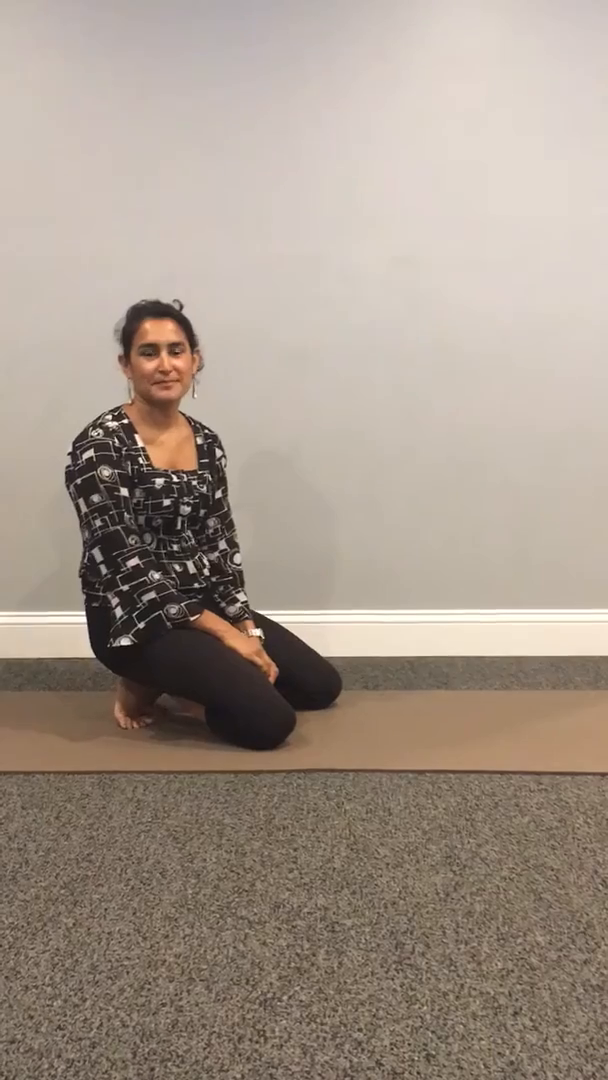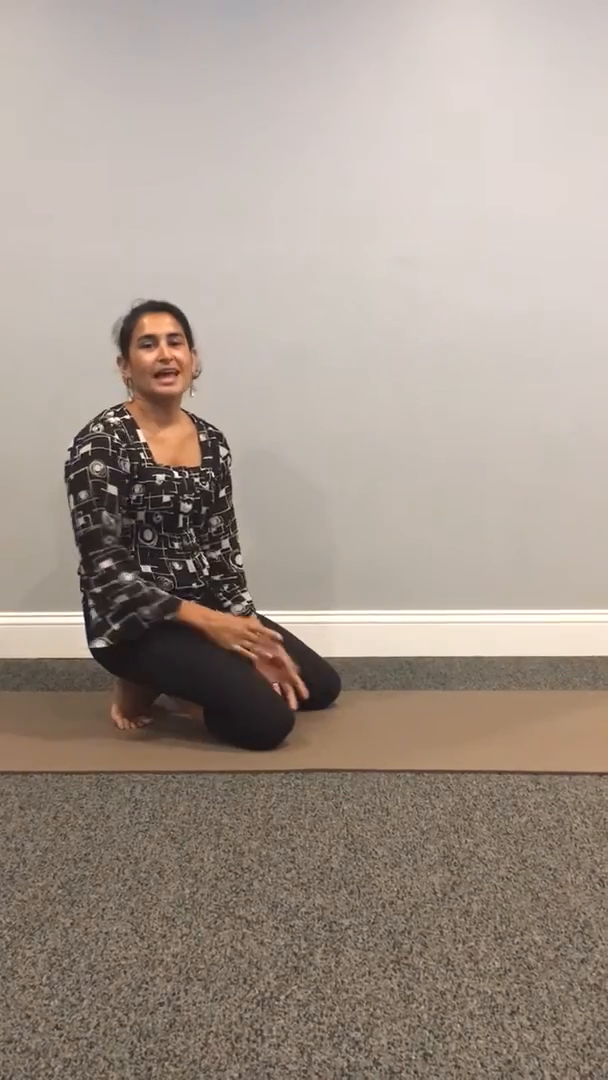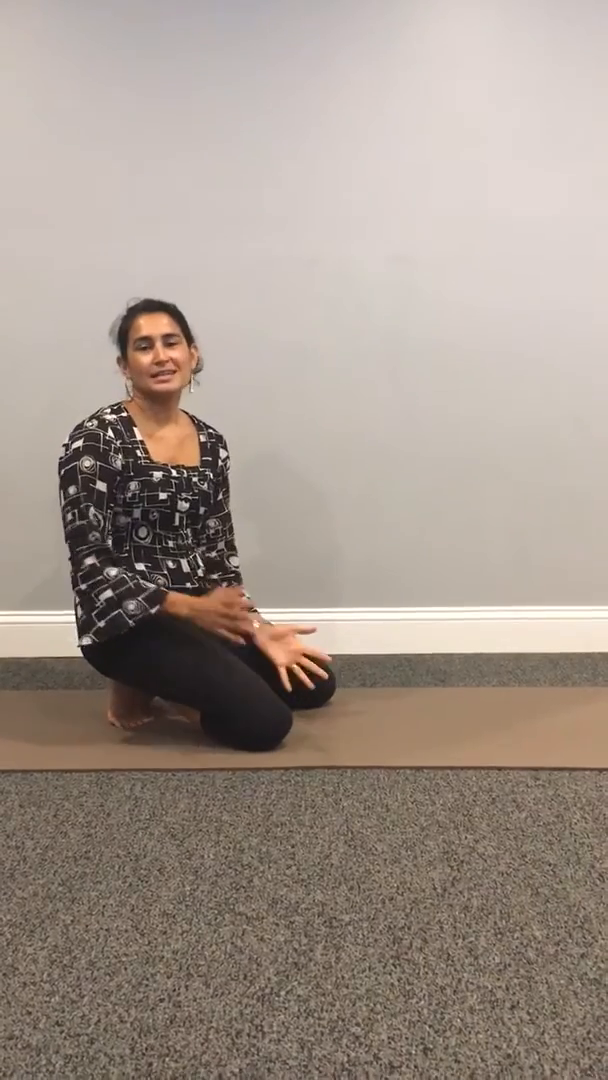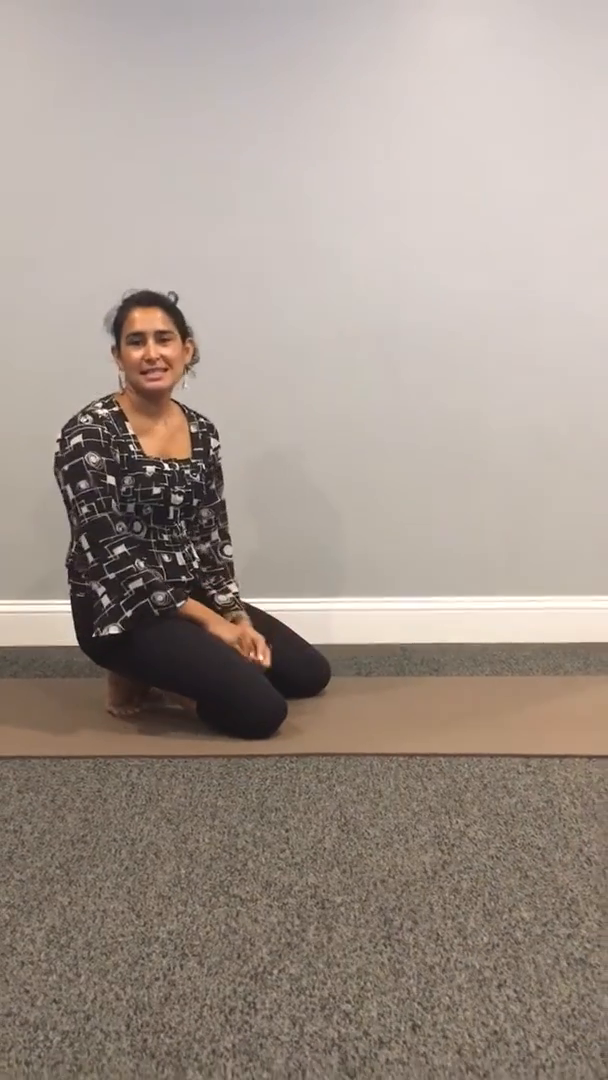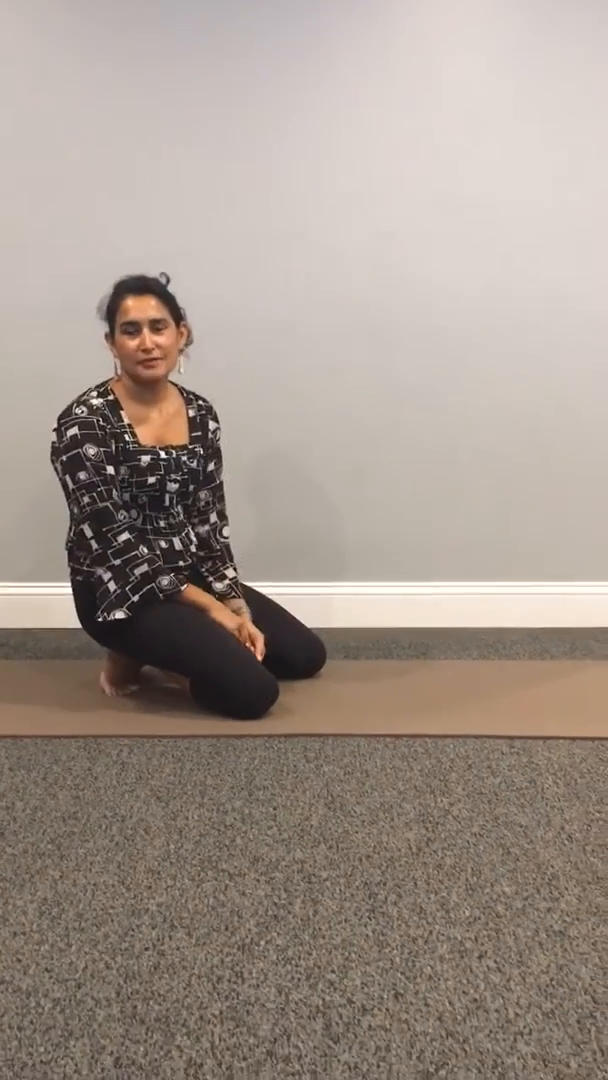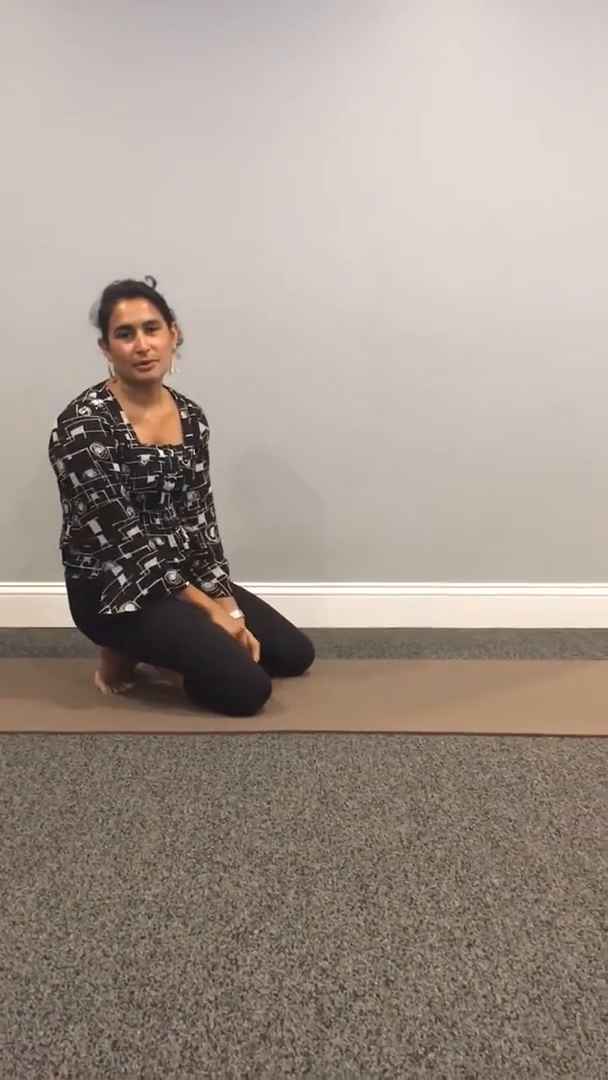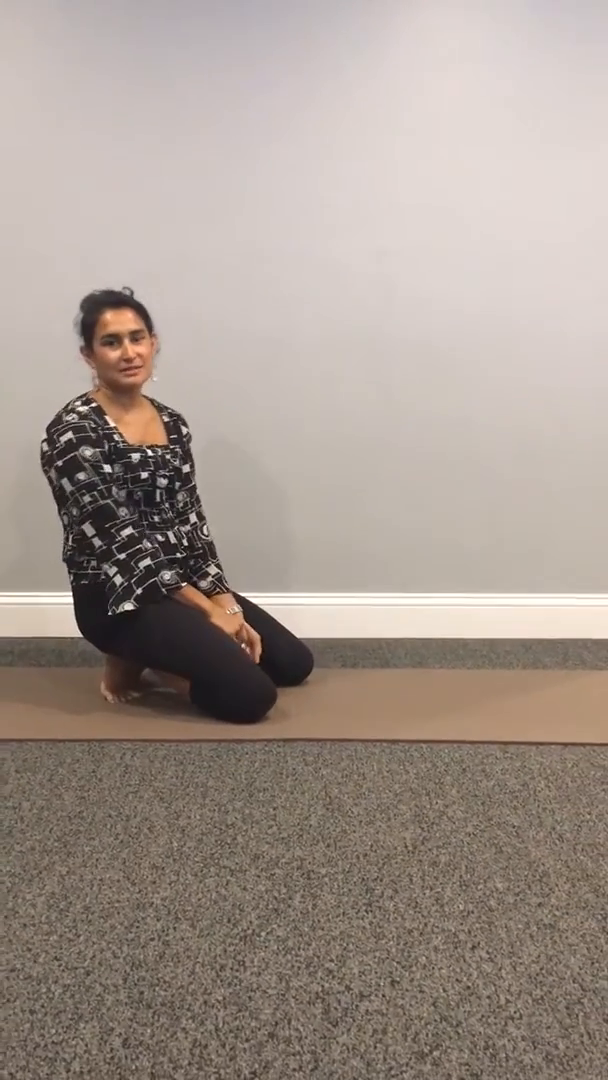
dt=0.4s
person 1, frame 1
left shoulder: (206, 443)
right shoulder: (100, 446)
left elbow: (221, 546)
right elbow: (126, 566)
left wrist: (246, 628)
right wrist: (224, 633)
left hip: (201, 604)
right hip: (133, 619)
left knee: (321, 685)
right knee: (270, 720)
left ankle: (178, 677)
right ankle: (144, 685)
person 1, frame 2
left shoulder: (211, 442)
right shoulder: (101, 442)
left elbow: (222, 546)
right elbow: (104, 567)
left wrist: (250, 628)
right wrist: (203, 620)
left hip: (203, 602)
right hip: (135, 620)
left knee: (320, 686)
right knee: (268, 719)
left ankle: (177, 677)
right ankle: (144, 684)
person 1, frame 3
left shoulder: (211, 443)
right shoulder: (96, 440)
left elbow: (218, 548)
right elbow: (91, 562)
left wrist: (255, 626)
right wrist: (187, 607)
left hip: (194, 605)
right hip: (130, 621)
left knee: (314, 685)
right knee: (267, 722)
left ankle: (168, 681)
right ankle: (139, 686)
person 1, frame 4
left shoulder: (201, 432)
right shoulder: (89, 434)
left elbow: (211, 538)
right elbow: (110, 556)
left wrist: (236, 618)
right wrist: (208, 620)
left hip: (189, 595)
right hip: (123, 611)
left knee: (310, 674)
right knee: (262, 710)
left ankle: (170, 672)
right ankle: (138, 676)
person 1, frame 5
left shoulder: (201, 414)
right shoulder: (84, 423)
left elbow: (211, 519)
right elbow: (113, 542)
left wrist: (236, 606)
right wrist: (210, 608)
left hip: (188, 576)
right hip: (120, 592)
left knee: (306, 656)
right knee: (254, 691)
left ankle: (164, 650)
right ankle: (133, 656)
person 1, frame 6
left shoulder: (190, 416)
right shoulder: (84, 424)
left elbow: (199, 520)
right elbow: (122, 539)
left wrist: (229, 608)
right wrist: (210, 610)
left hip: (177, 574)
right hip: (113, 589)
left knee: (295, 654)
right knee: (247, 688)
left ankle: (152, 646)
right ankle: (127, 653)
person 1, frame 7
left shoulder: (172, 423)
right shoulder: (73, 430)
left elbow: (191, 523)
right elbow: (117, 539)
left wrist: (227, 604)
right wrist: (209, 610)
left hip: (178, 582)
right hip: (116, 596)
left knee: (294, 664)
right knee: (252, 695)
left ankle: (153, 651)
right ankle: (131, 659)
